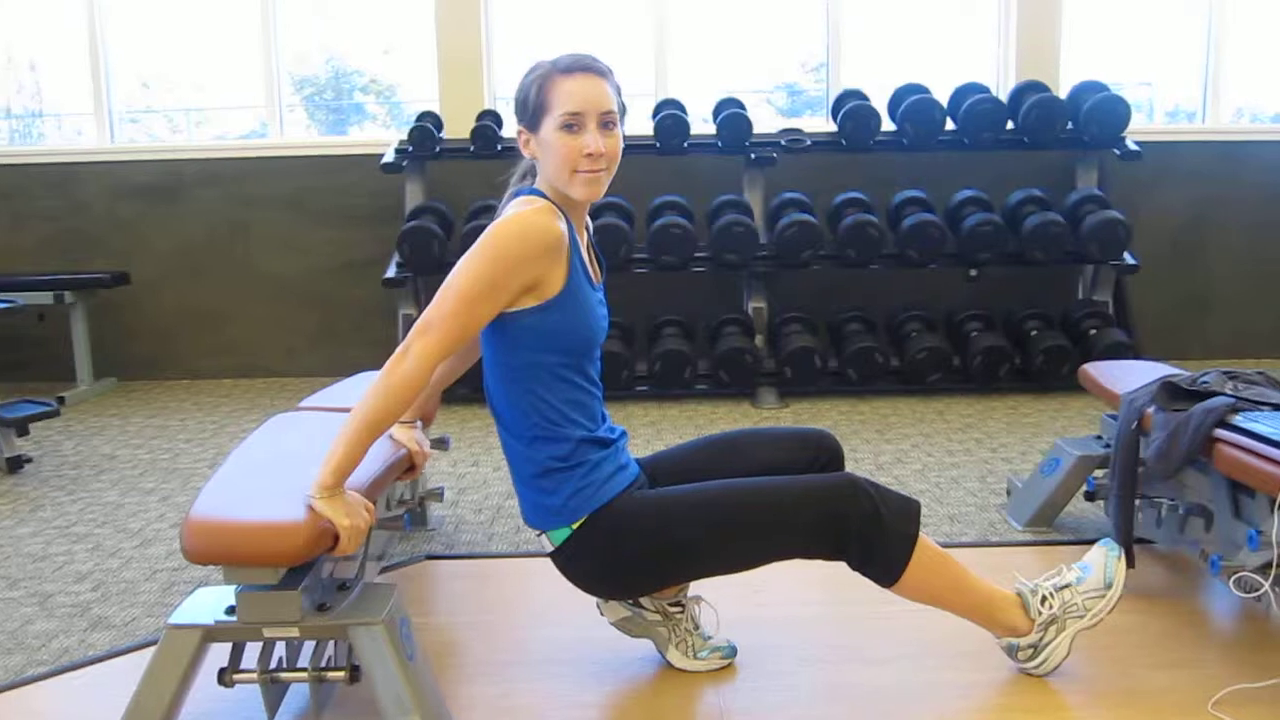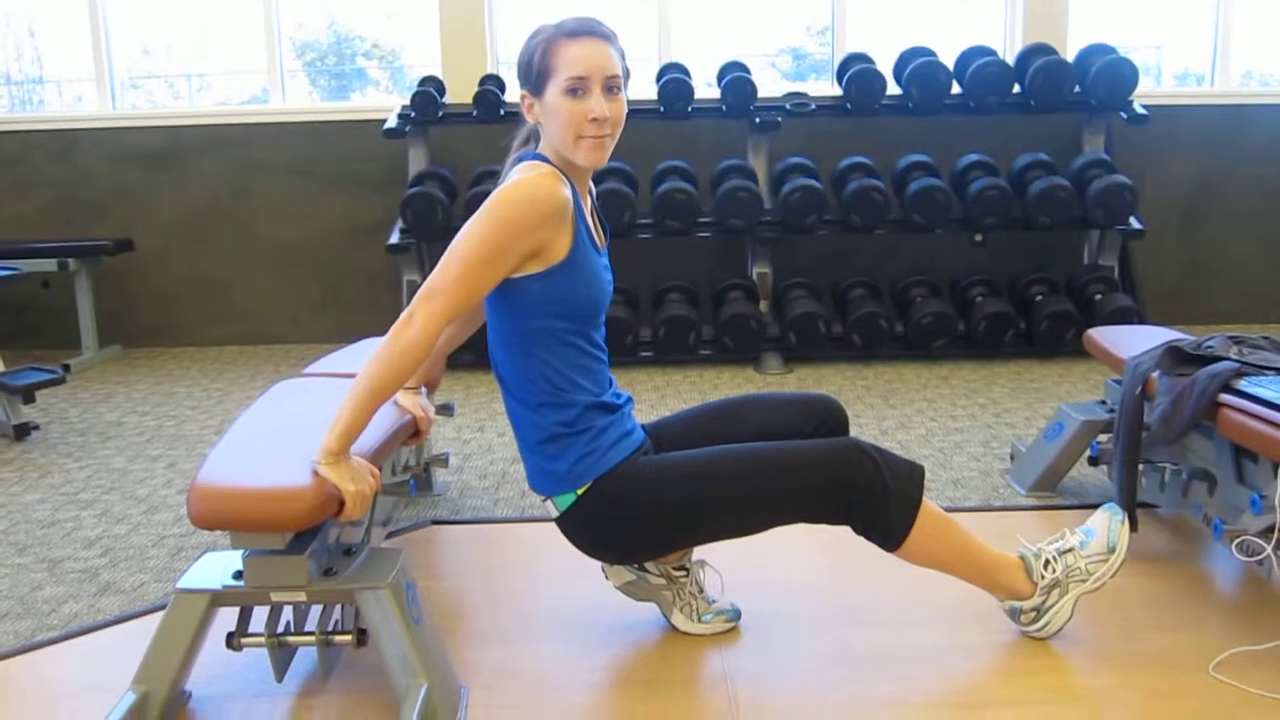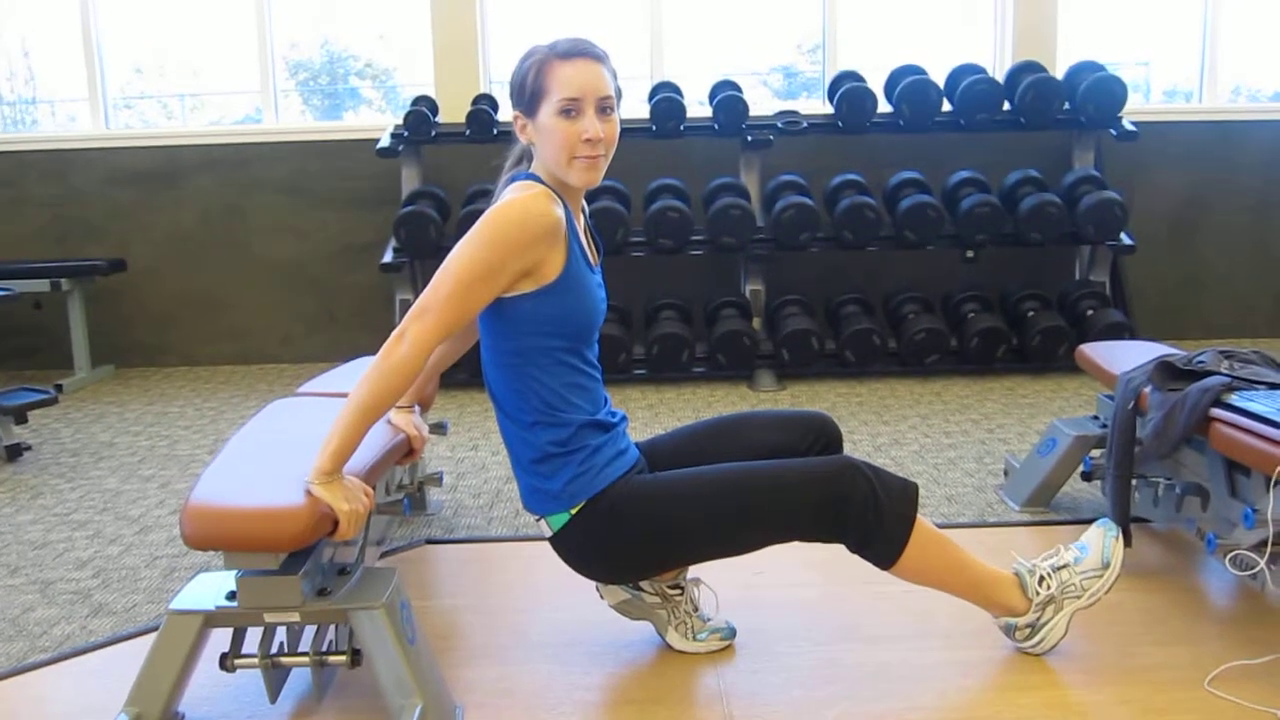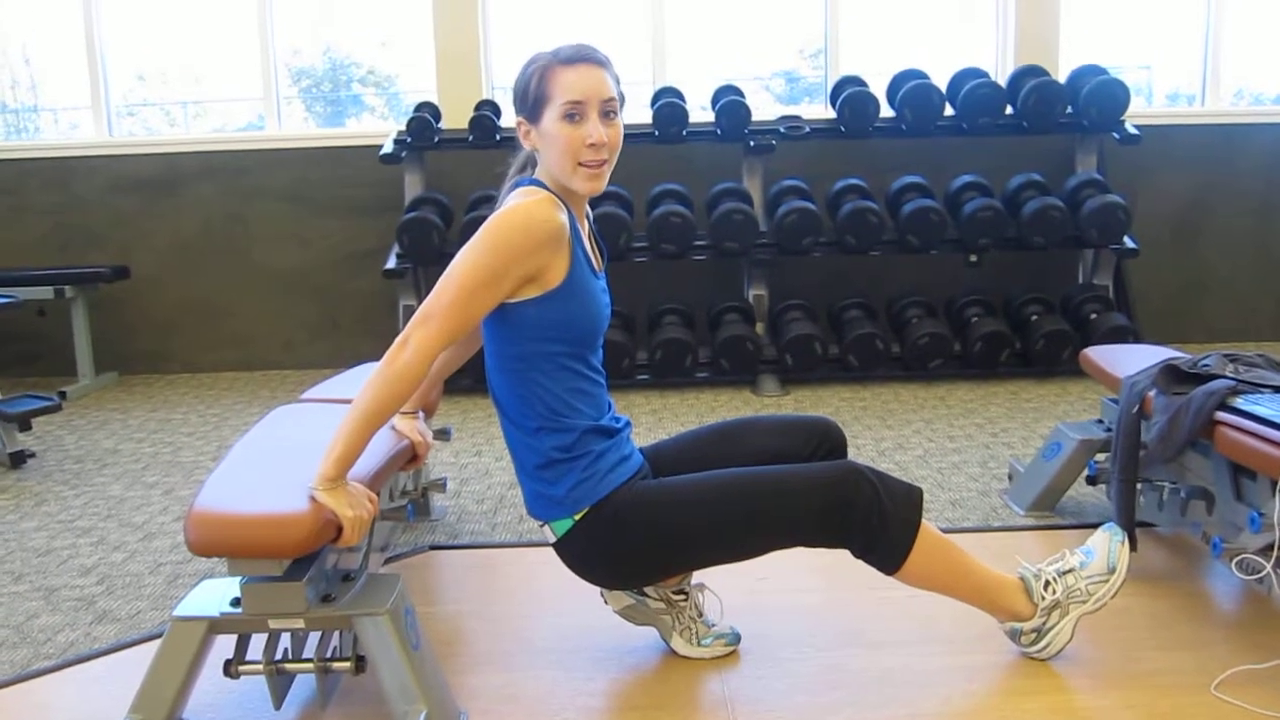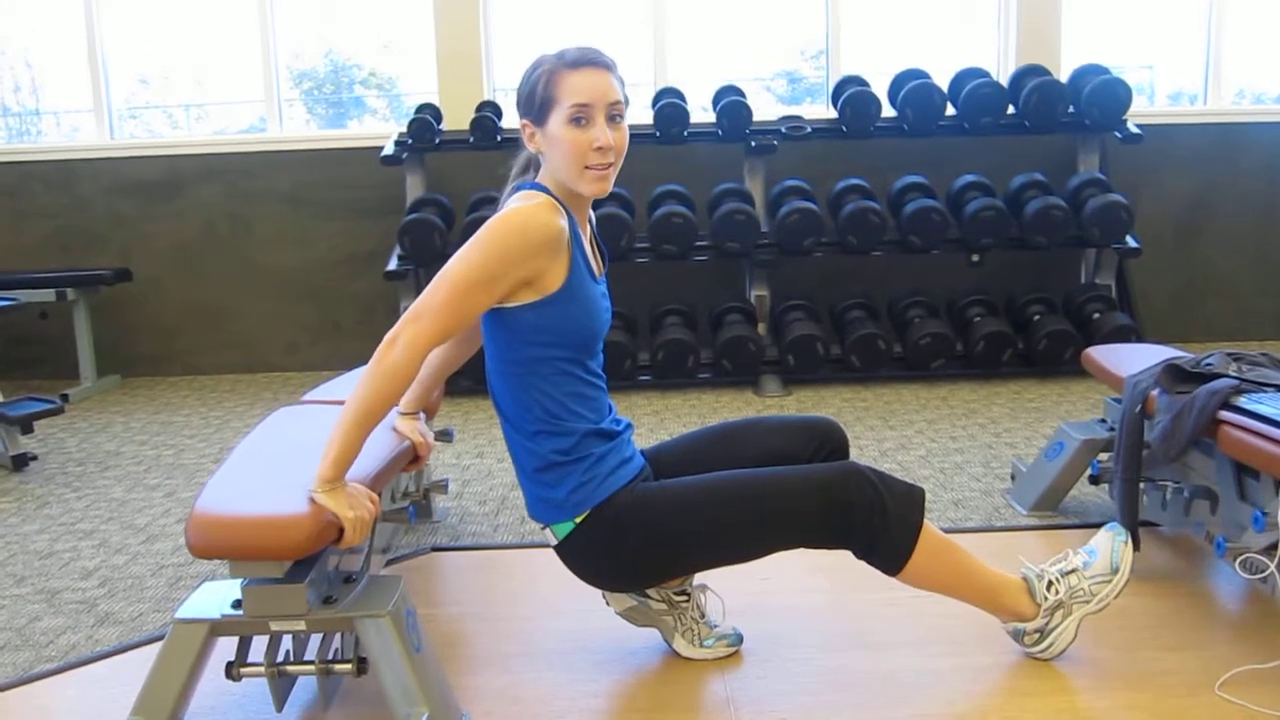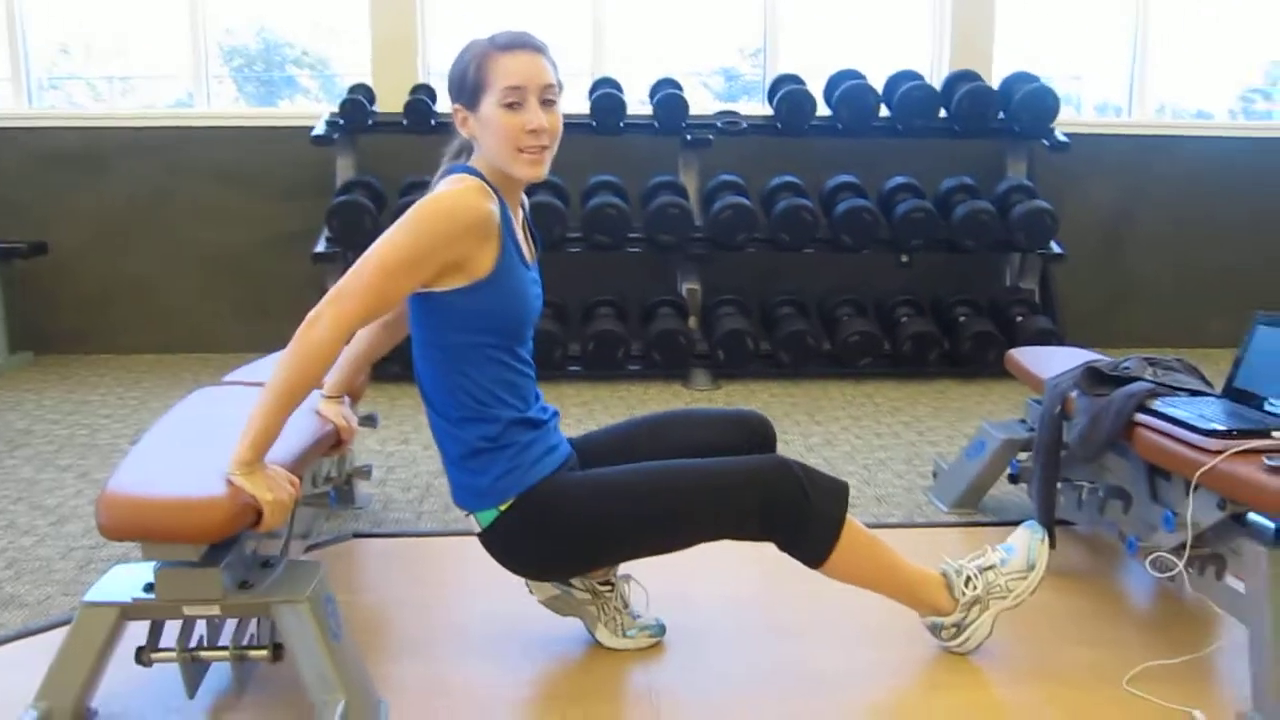
dt=0.5s
person 1, frame 1
left shoulder: (568, 222)
right shoulder: (532, 227)
left elbow: (471, 337)
right elbow: (422, 346)
left wrist: (415, 420)
right wrist: (330, 490)
left hip: (612, 486)
right hip: (595, 527)
left knee: (814, 453)
right knee: (848, 509)
left ankle: (657, 598)
right ankle: (1024, 622)
person 1, frame 2
left shoulder: (570, 187)
right shoulder: (535, 192)
left elbow: (475, 302)
right elbow: (425, 314)
left wrist: (419, 386)
right wrist: (335, 455)
left hip: (621, 451)
right hip: (600, 491)
left knee: (819, 418)
right knee: (850, 471)
left ankle: (662, 560)
right ankle: (1028, 585)
person 1, frame 3
left shoulder: (564, 207)
right shoulder: (528, 212)
left elbow: (466, 320)
right elbow: (416, 332)
left wrist: (410, 405)
right wrist: (328, 476)
left hip: (615, 469)
right hip: (596, 511)
left knee: (813, 435)
right knee: (847, 491)
left ankle: (656, 581)
right ankle: (1023, 602)
person 1, frame 4
left shoulder: (567, 212)
right shoulder: (532, 217)
left elbow: (469, 323)
right elbow: (420, 338)
left wrist: (413, 411)
right wrist: (332, 481)
left hip: (617, 475)
right hip: (597, 516)
left knee: (817, 441)
right knee: (849, 495)
left ankle: (661, 585)
right ankle: (1027, 606)
person 1, frame 5
left shoulder: (569, 217)
right shoulder: (531, 222)
left elbow: (467, 323)
right elbow: (409, 336)
left wrist: (414, 410)
right wrist: (331, 483)
left hip: (620, 477)
right hip: (600, 519)
left knee: (819, 442)
right knee: (850, 496)
left ankle: (661, 588)
right ankle: (1030, 606)
person 1, frame 6
left shoulder: (503, 202)
right shoulder: (462, 205)
left elbow: (399, 307)
right elbow: (331, 316)
left wrist: (338, 394)
right wrist: (250, 464)
left hip: (545, 467)
right hip: (524, 507)
left knee: (748, 436)
right knee: (778, 491)
left ankle: (586, 575)
right ankle: (948, 601)
